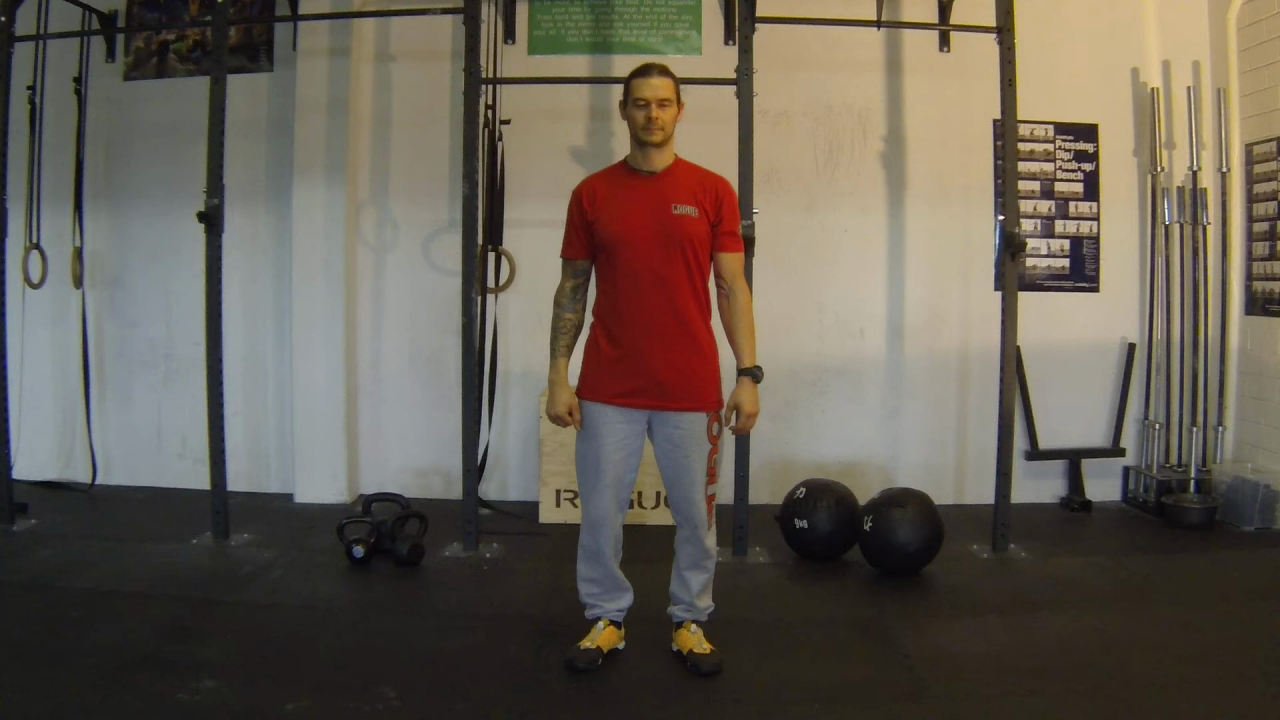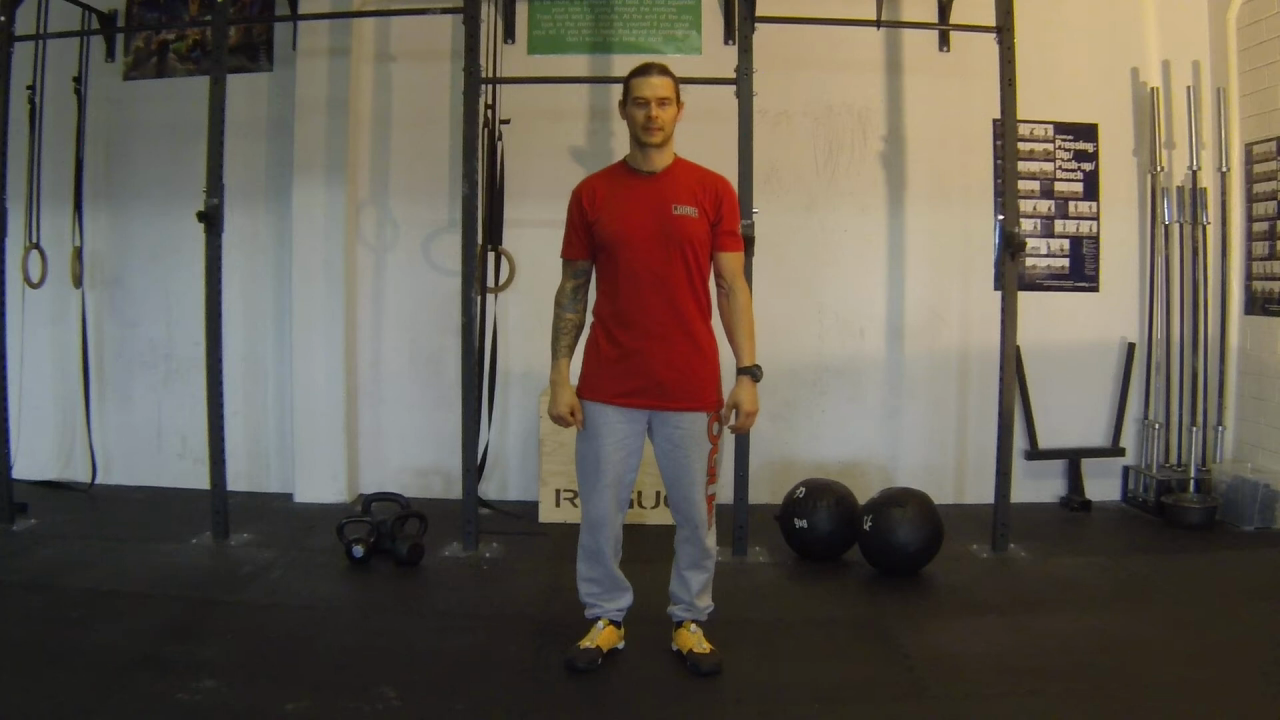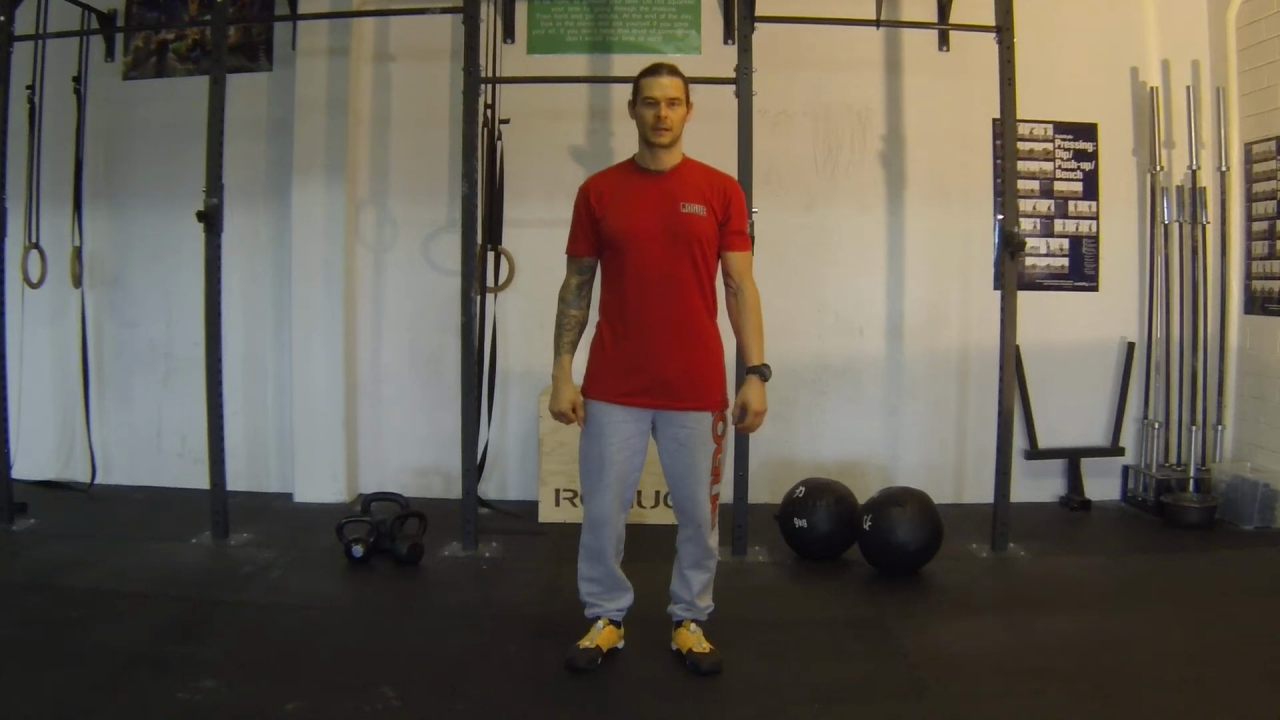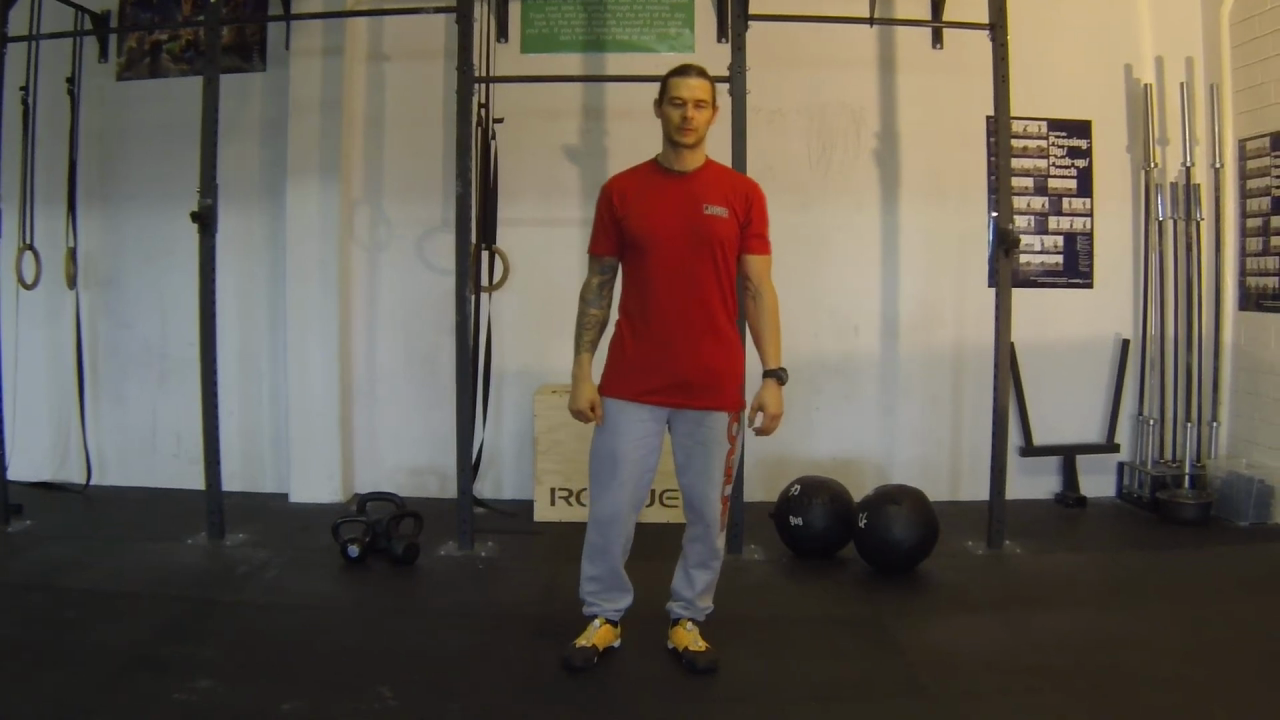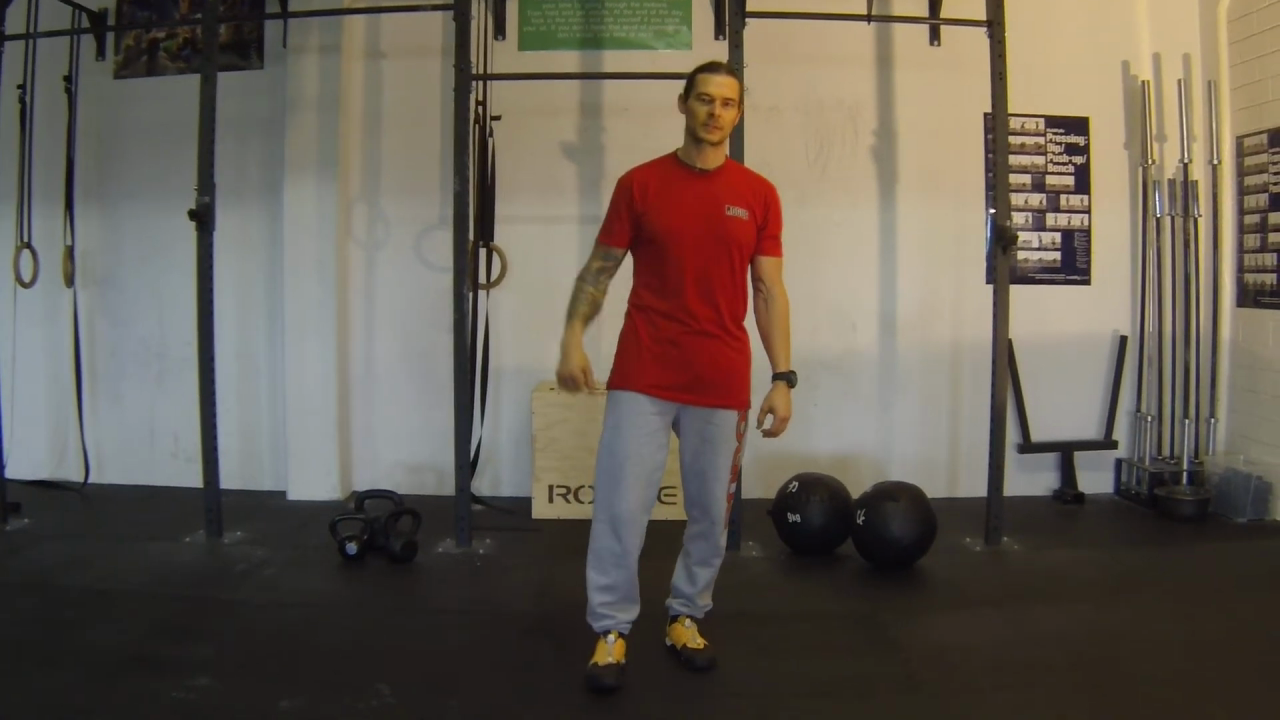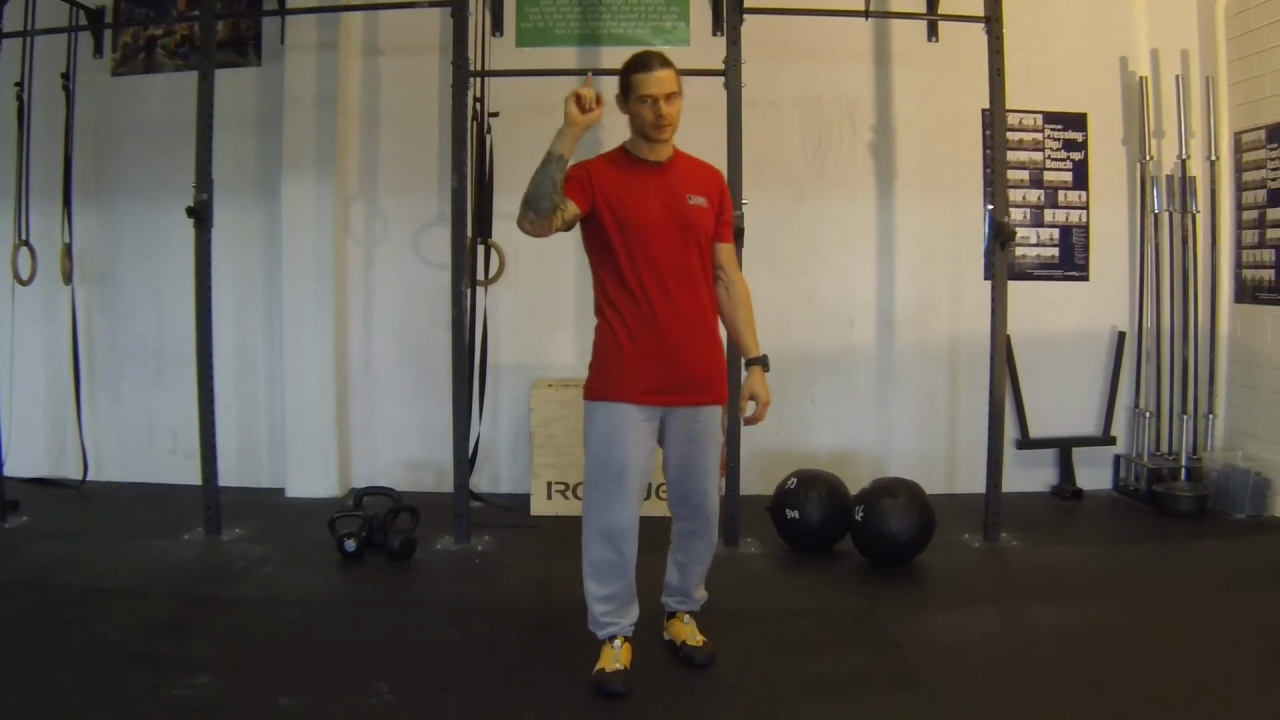
dt=0.7s
person 1, frame 1
left shoulder: (712, 191)
right shoulder: (591, 193)
left elbow: (732, 287)
right elbow: (570, 289)
left wrist: (748, 374)
right wrist: (558, 377)
left hip: (691, 388)
right hip: (608, 389)
left knee: (695, 512)
right knee: (600, 511)
left ankle: (689, 621)
right ankle: (605, 619)
person 1, frame 2
left shoulder: (712, 190)
right shoulder: (591, 194)
left elbow: (731, 286)
right elbow: (572, 290)
left wrist: (747, 374)
right wrist: (559, 378)
left hip: (691, 388)
right hip: (609, 389)
left knee: (695, 513)
right knee: (600, 511)
left ankle: (689, 620)
right ankle: (605, 617)
person 1, frame 3
left shoulder: (720, 191)
right shoulder: (598, 191)
left elbow: (740, 285)
right elbow: (576, 285)
left wrist: (756, 372)
right wrist: (562, 372)
left hip: (696, 388)
right hip: (613, 387)
left knee: (699, 513)
right knee: (603, 510)
left ankle: (690, 620)
right ankle: (605, 617)
person 1, frame 4
left shoulder: (742, 194)
right shoulder: (620, 191)
left elbow: (757, 288)
right elbow: (597, 285)
left wrist: (773, 375)
right wrist: (581, 371)
left hip: (714, 386)
right hip: (632, 384)
left knee: (708, 512)
right knee: (611, 509)
left ankle: (688, 619)
right ankle: (603, 616)
person 1, frame 5
left shoulder: (758, 194)
right shoulder: (639, 183)
left elbow: (769, 290)
right elbow: (600, 265)
left wrist: (783, 378)
right wrist: (573, 336)
left hip: (721, 383)
right hip: (642, 377)
left knee: (711, 512)
right knee: (620, 506)
left ankle: (685, 616)
right ankle: (611, 631)
person 1, frame 6
left shoulder: (708, 181)
right shoulder: (594, 176)
left elbow: (727, 278)
right elbow: (534, 220)
left wrist: (754, 362)
right wrist: (569, 134)
left hip: (700, 381)
right hip: (621, 384)
left knee: (699, 509)
right knee: (612, 514)
left ankle: (681, 612)
right ankle: (613, 634)
